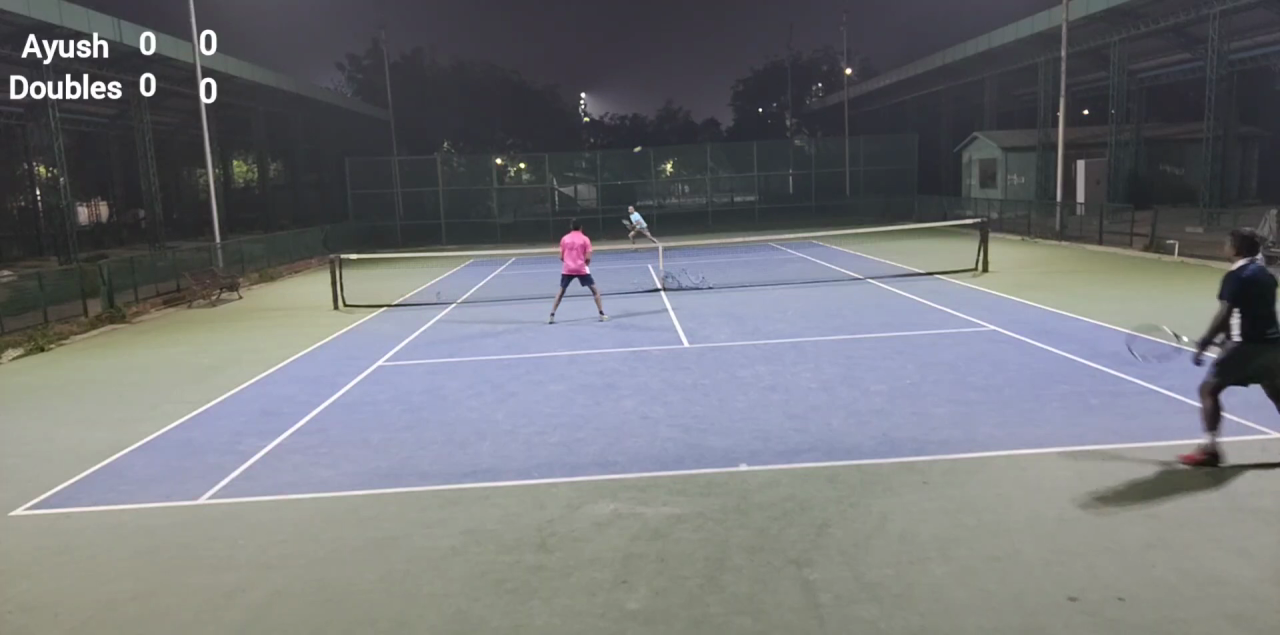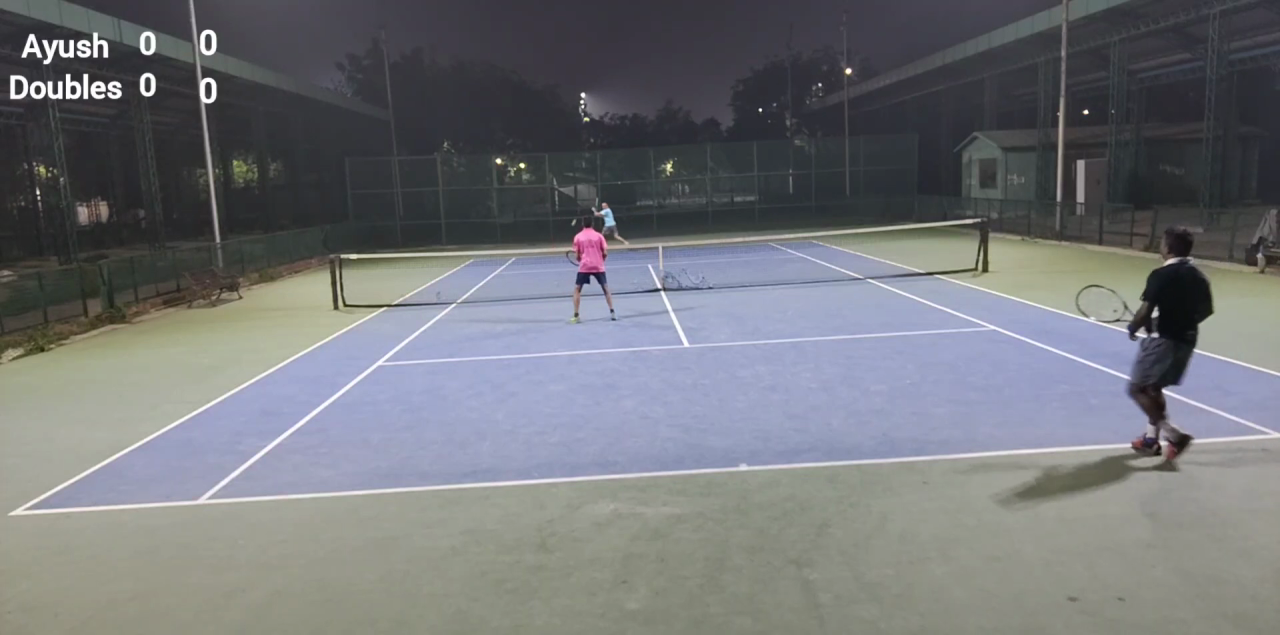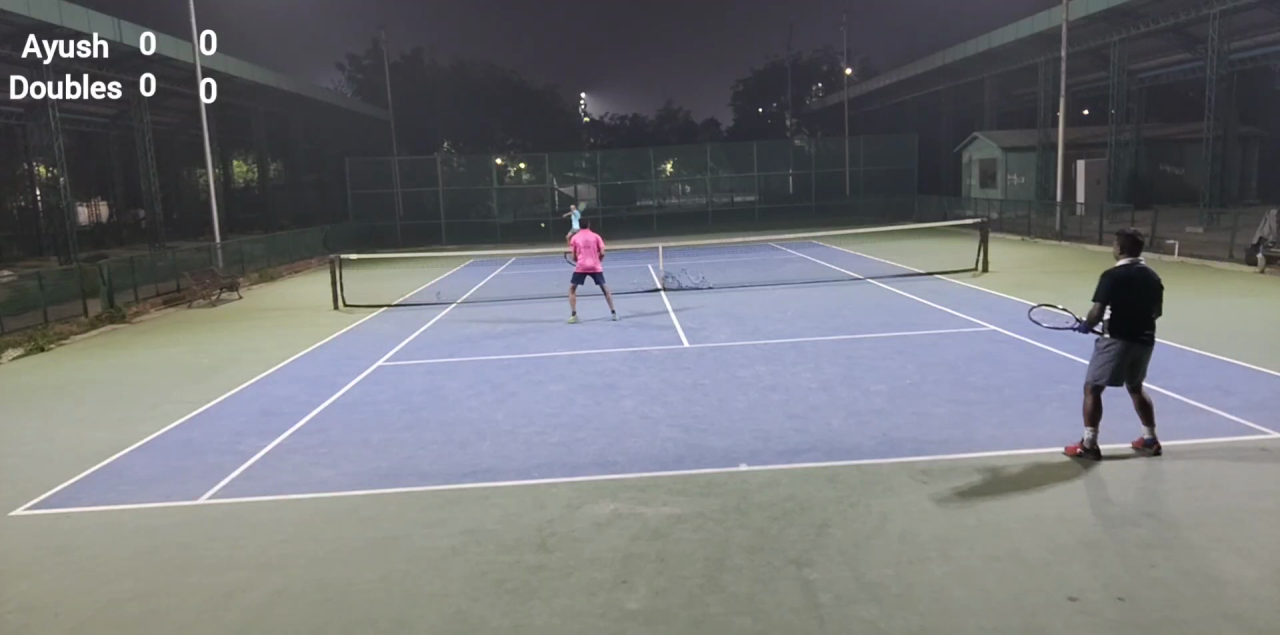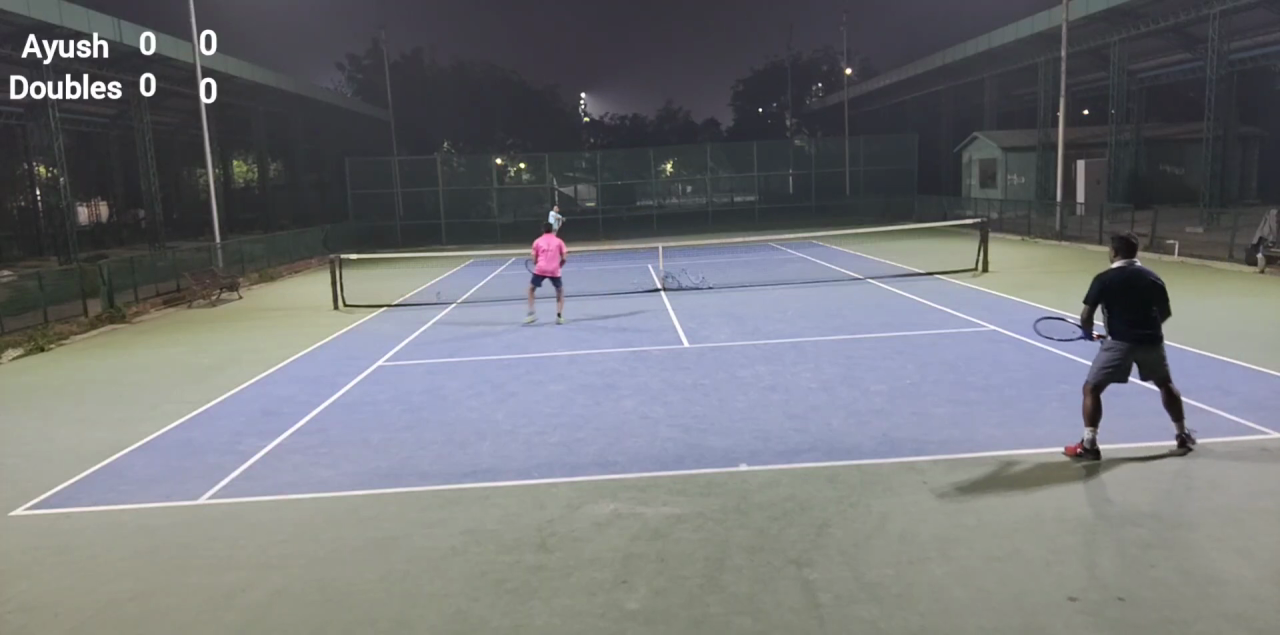
dt=0.5s
person 1, frame 1
left shoulder: (1236, 277)
left elbow: (1223, 314)
left wrist: (1202, 345)
left hip: (1245, 345)
left knee: (1208, 390)
left ankle: (1209, 449)
person 1, frame 2
left shoulder: (1161, 275)
right shoulder: (1199, 277)
left elbow: (1145, 313)
right elbow: (1207, 310)
left wrist: (1132, 327)
left hip: (1163, 339)
right hip: (1186, 340)
left knee: (1137, 389)
right knee: (1152, 388)
left ankle: (1174, 435)
right ankle: (1151, 439)
person 1, frame 3
left shoulder: (1112, 276)
right shoulder: (1153, 277)
left elbow: (1097, 313)
right elbow: (1157, 312)
left wrist: (1086, 325)
left hip: (1117, 341)
right hip: (1145, 341)
left knee: (1092, 390)
right knee: (1136, 388)
left ankle: (1089, 445)
right ankle: (1150, 439)
person 1, frame 4
left shoulder: (1104, 279)
right shoulder: (1152, 278)
left elbow: (1086, 316)
right elbow: (1165, 313)
left wrist: (1088, 332)
left hip: (1119, 342)
right hip: (1151, 341)
left knee: (1091, 389)
right knee: (1166, 385)
left ankle: (1088, 445)
right ankle: (1182, 435)
